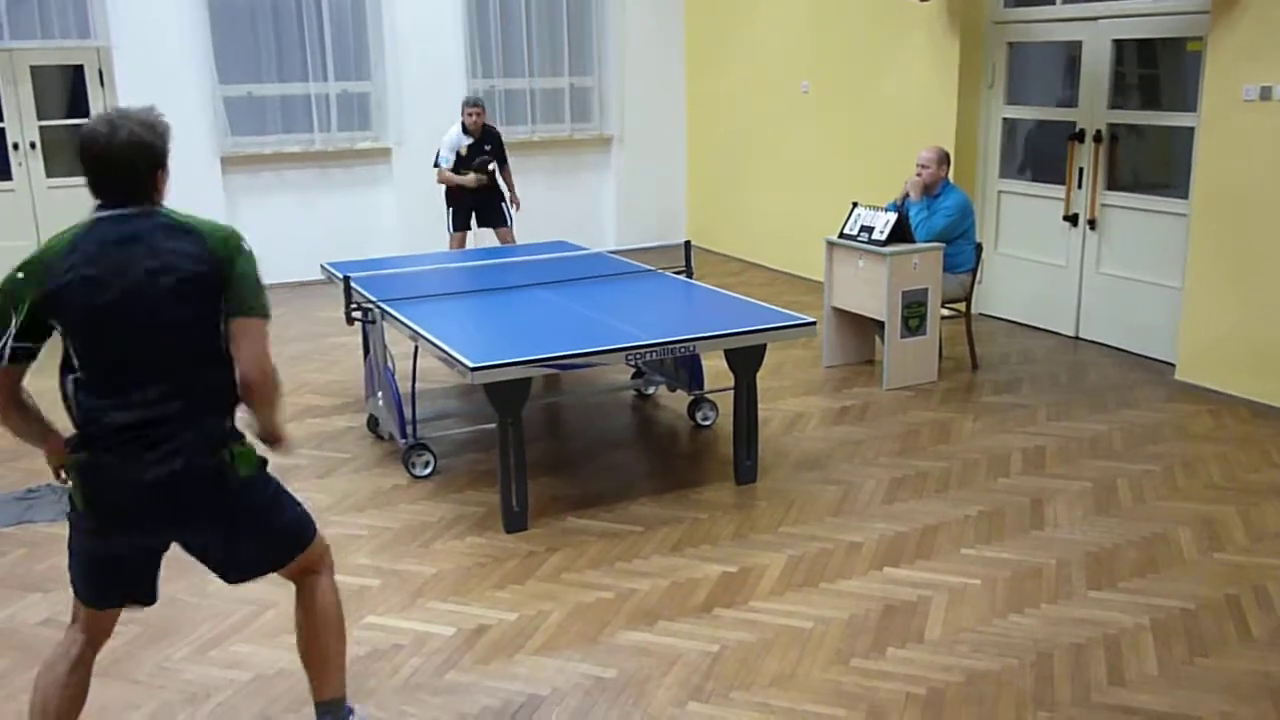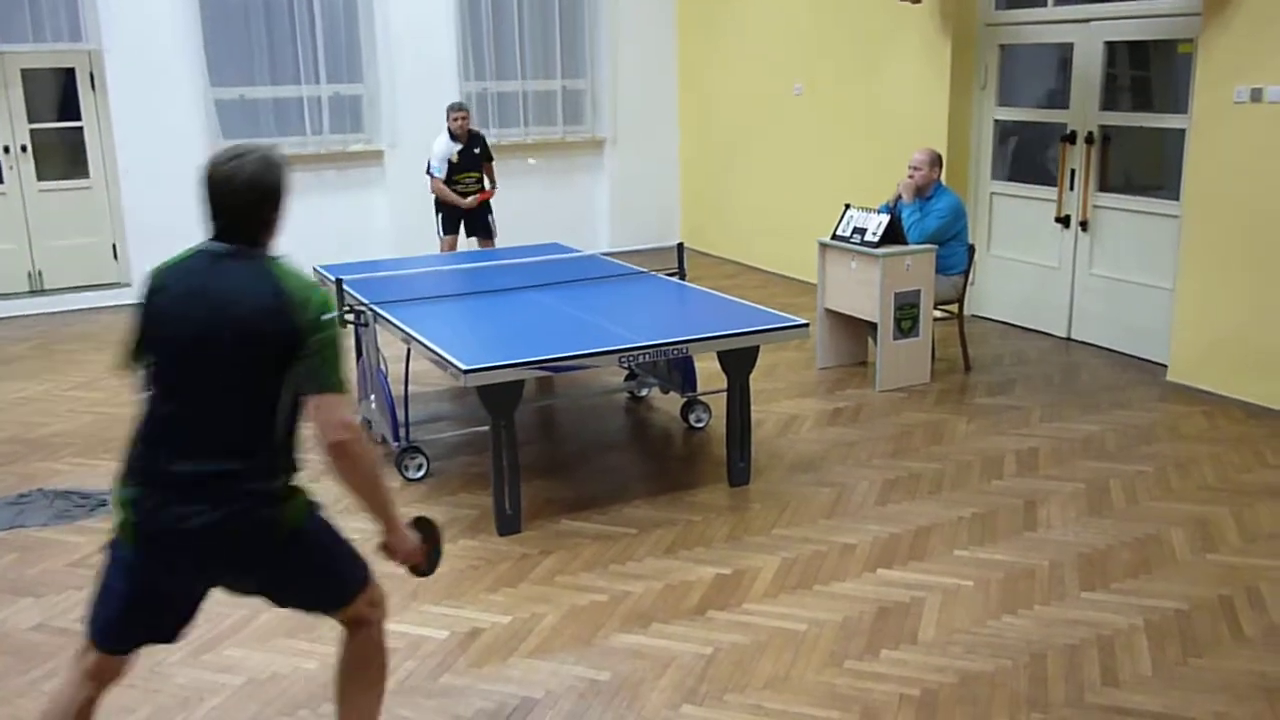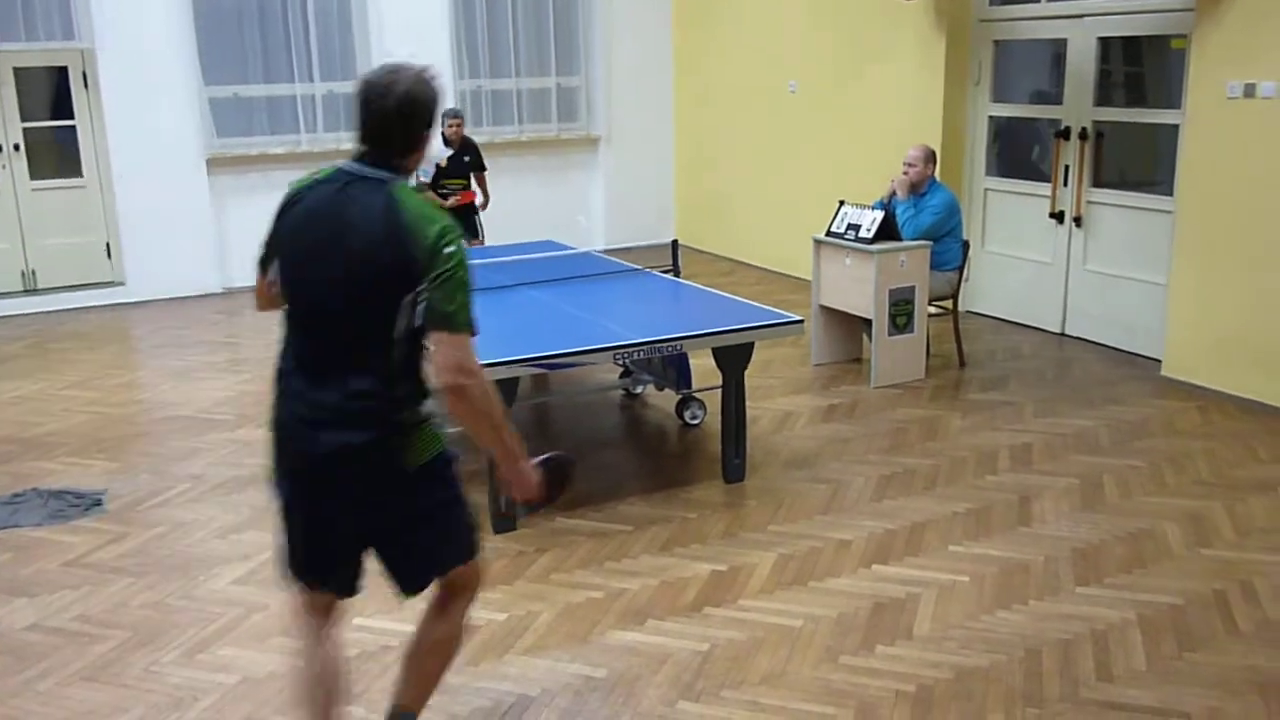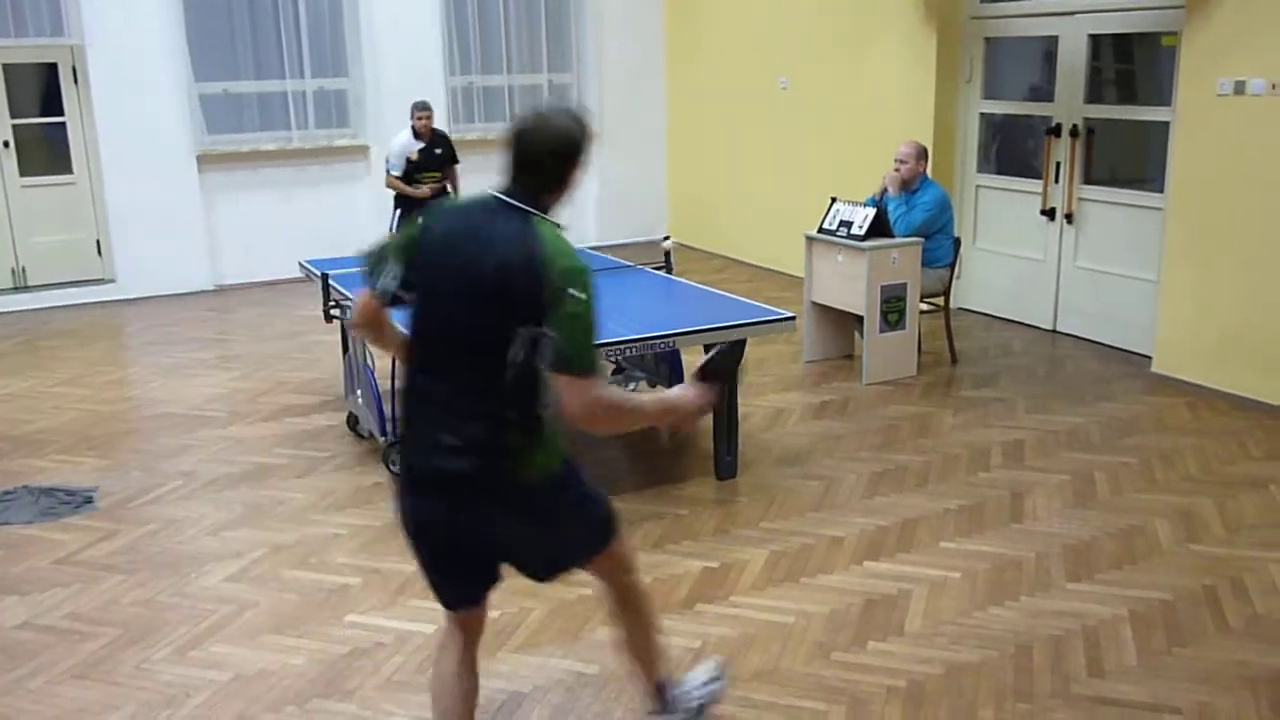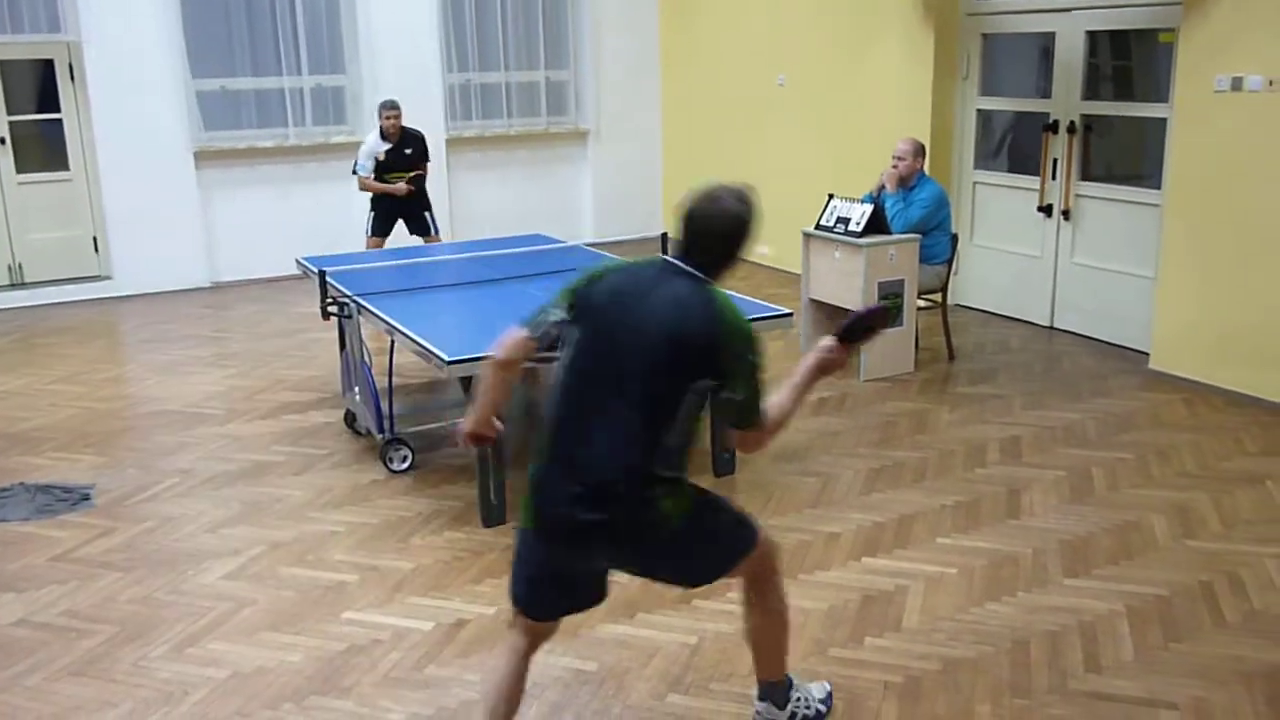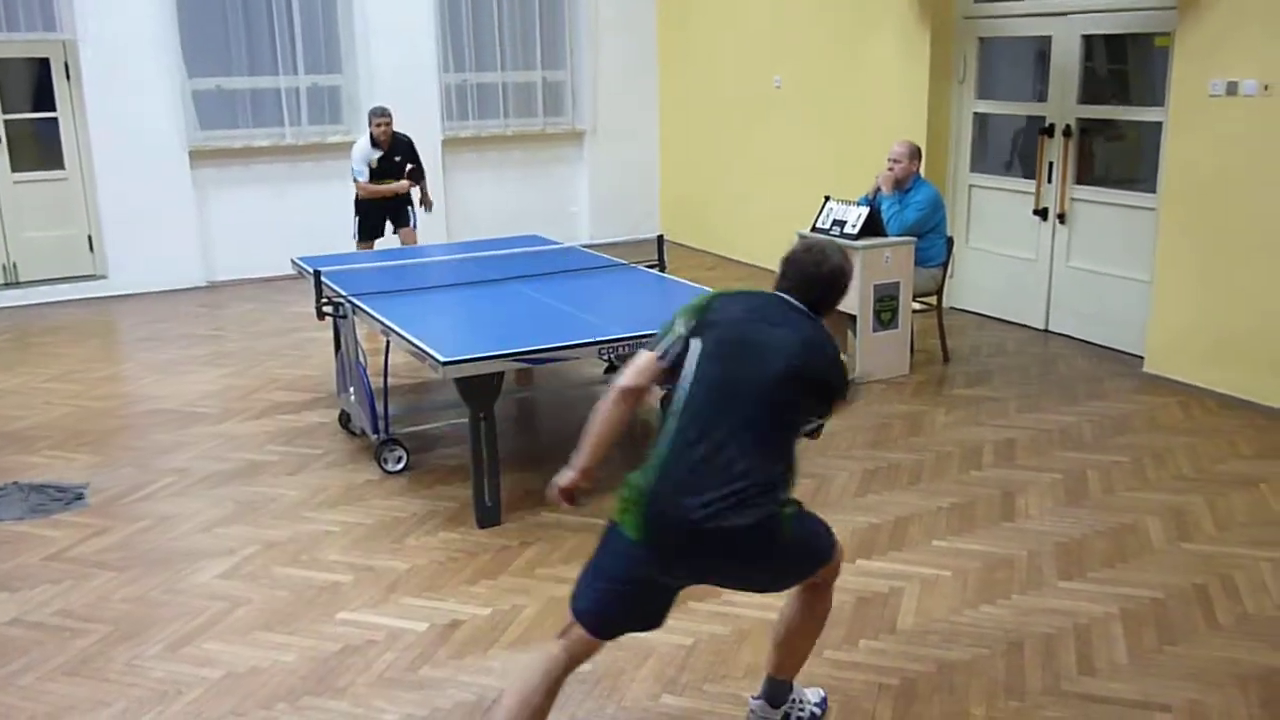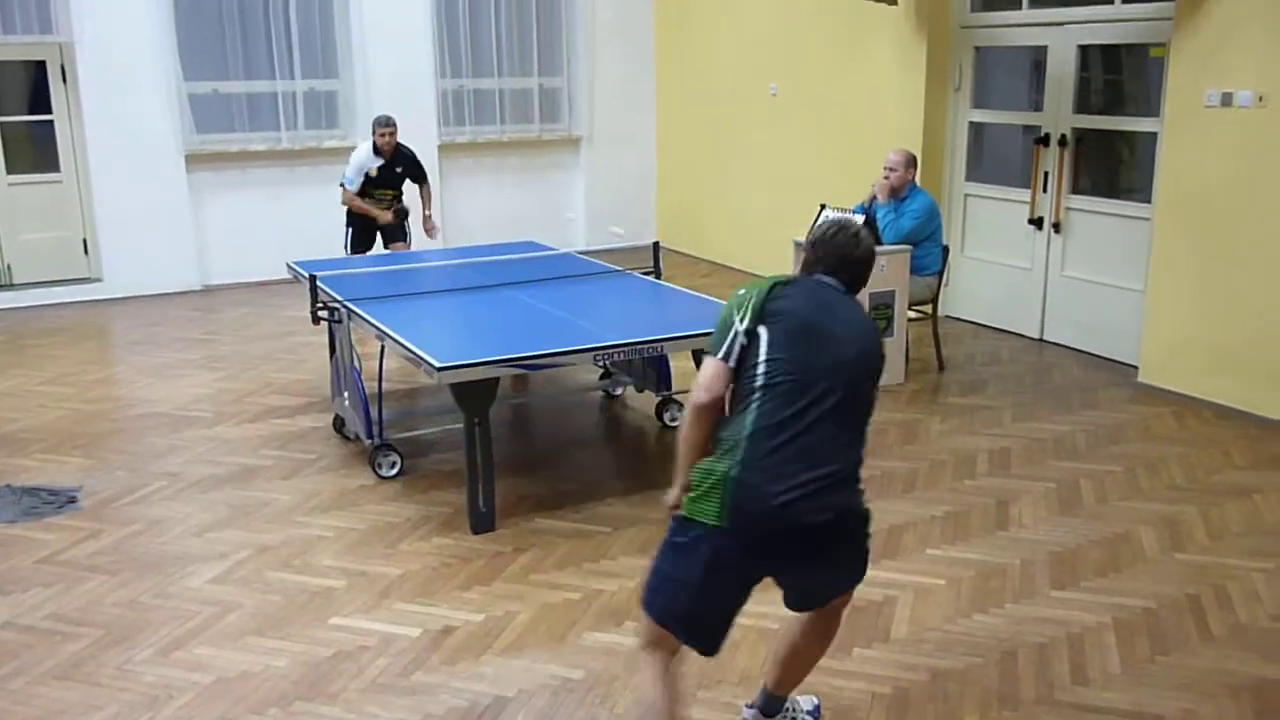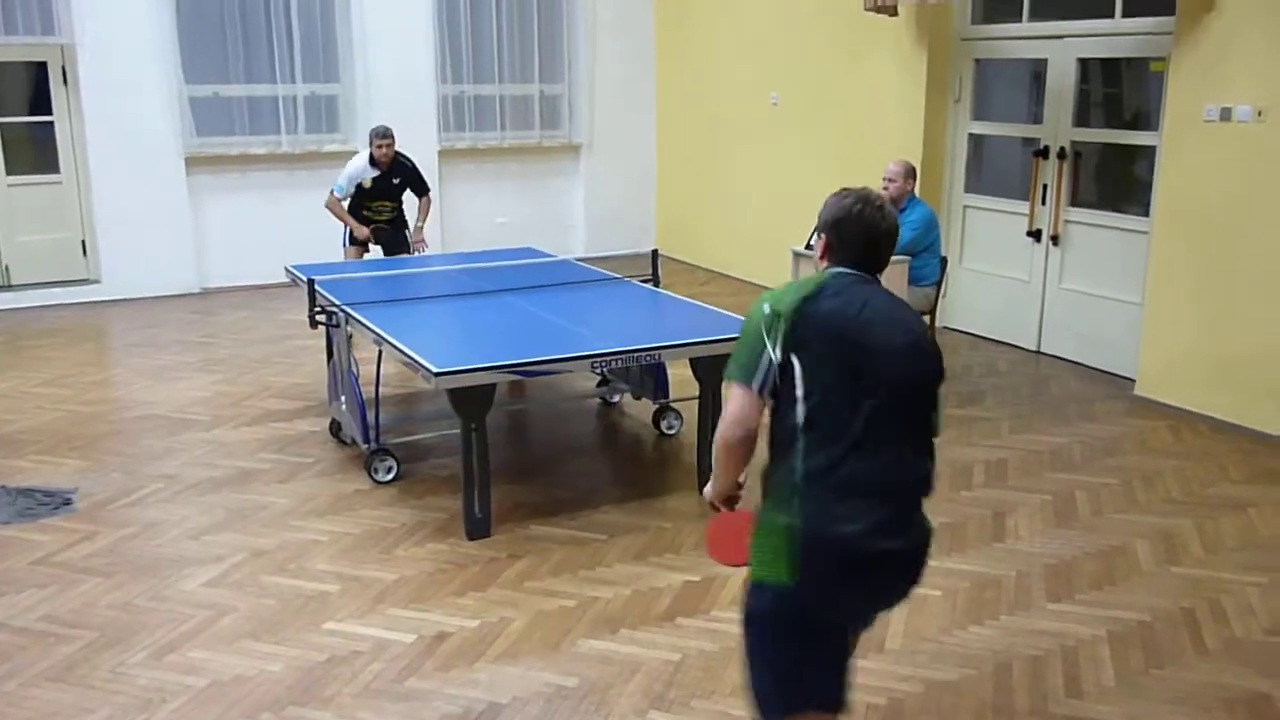
dt=0.2s
person 1, frame 1
right shoulder: (218, 245)
right elbow: (256, 375)
left wrist: (57, 447)
right wrist: (270, 427)
left hip: (108, 486)
right hip: (211, 471)
left knee: (86, 630)
right knee: (314, 567)
person 1, frame 2
left shoulder: (166, 282)
right shoulder: (304, 301)
right elbow: (337, 437)
right wrist: (392, 527)
left hip: (153, 515)
right hip: (258, 519)
left knee: (95, 668)
right knee: (366, 612)
person 1, frame 3
left shoulder: (301, 200)
right shoulder: (430, 230)
left elbow: (270, 295)
right elbow: (455, 378)
right wrist: (512, 463)
left hip: (300, 448)
right hip: (393, 451)
left knee: (317, 614)
right knee: (460, 584)
person 1, frame 4
left shoulder: (434, 225)
right shoulder: (559, 266)
left elbow: (363, 315)
right elbow: (580, 409)
right wrist: (672, 405)
left hip: (424, 467)
right hip: (510, 466)
left knee: (463, 629)
right knee: (616, 566)
person 1, frame 5
left shoulder: (603, 281)
right shoulder: (729, 328)
left elbow: (506, 356)
right elbow: (755, 437)
left wrist: (479, 416)
right wrist: (813, 367)
left hip: (552, 504)
right hip: (646, 510)
left knee: (526, 633)
right knee: (761, 562)
person 1, frame 6
left shoulder: (711, 307)
right shoulder: (827, 363)
left elbow: (630, 387)
left wrist: (578, 467)
left hip: (657, 516)
right hip: (751, 531)
left knee: (571, 646)
right knee: (822, 562)
person 1, frame 7
left shoulder: (765, 296)
right shoulder: (870, 336)
left elbow: (705, 399)
left wrist: (682, 485)
left hip: (737, 502)
right hip: (831, 518)
left knee: (659, 643)
right knee: (831, 595)
person 1, frame 8
left shoulder: (787, 305)
right shoulder: (917, 332)
left elbow: (736, 429)
left wrist: (723, 486)
left hip: (804, 543)
right hip: (899, 547)
right knee: (840, 613)
